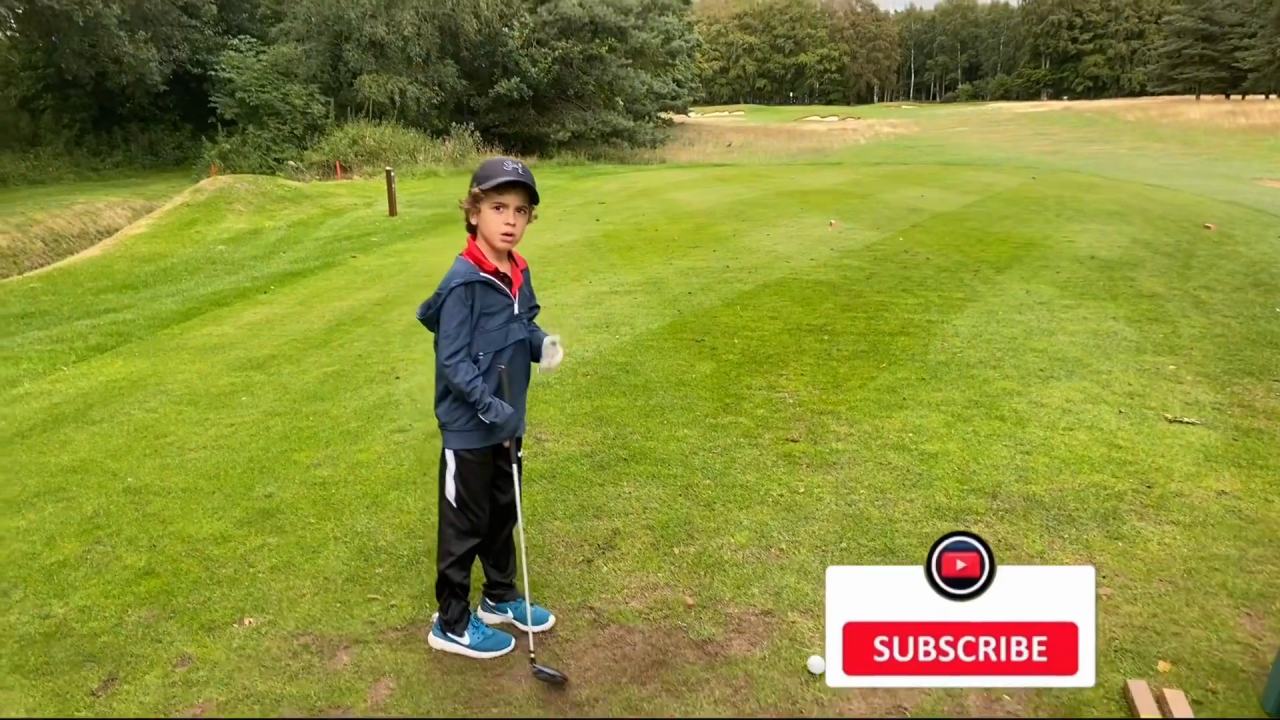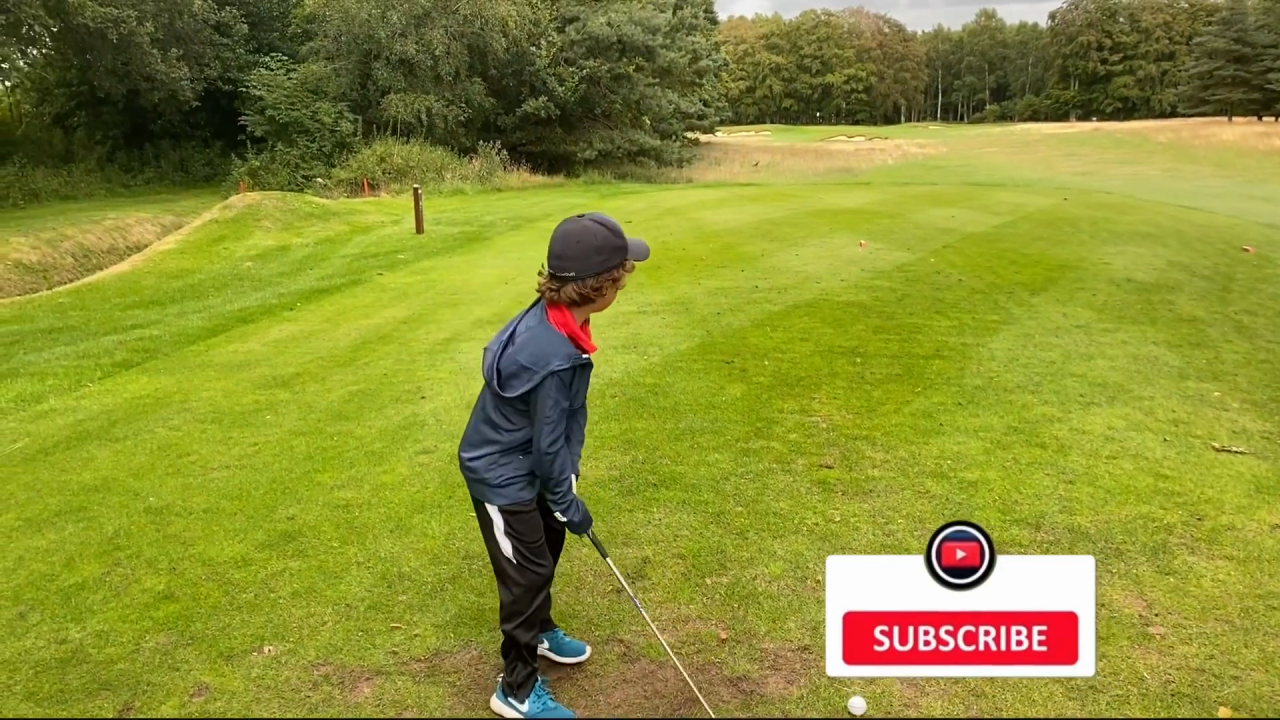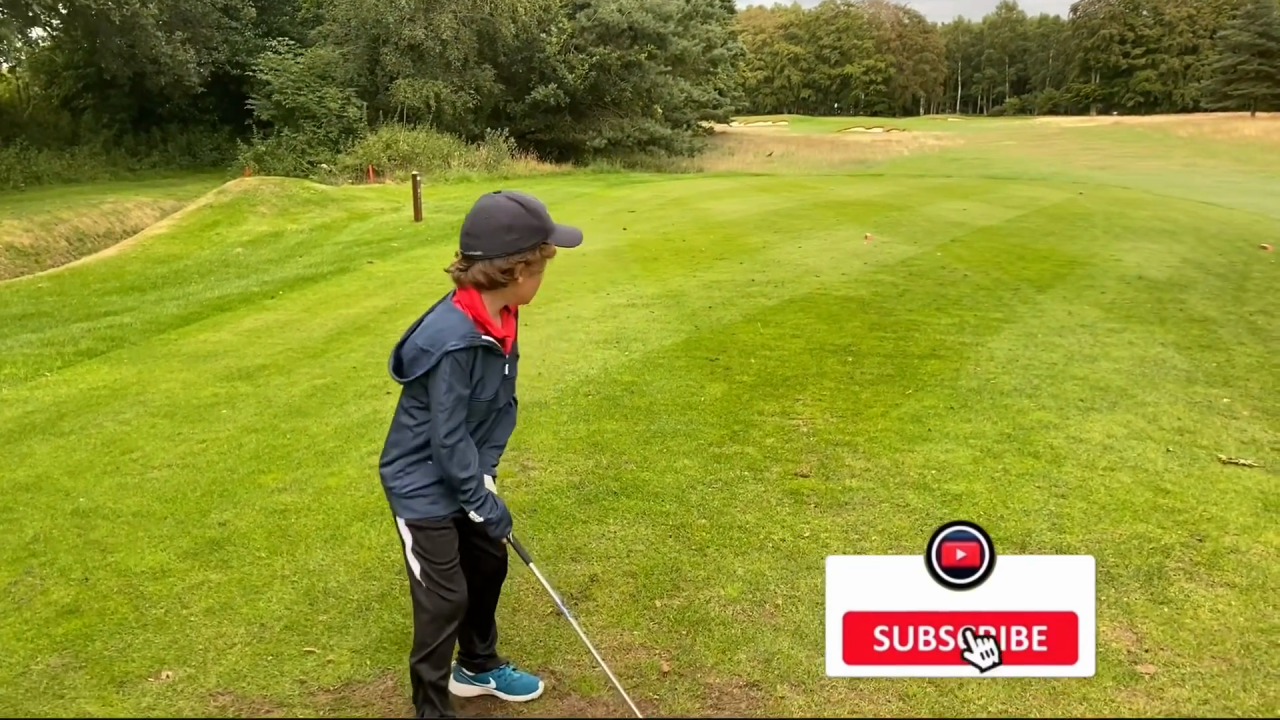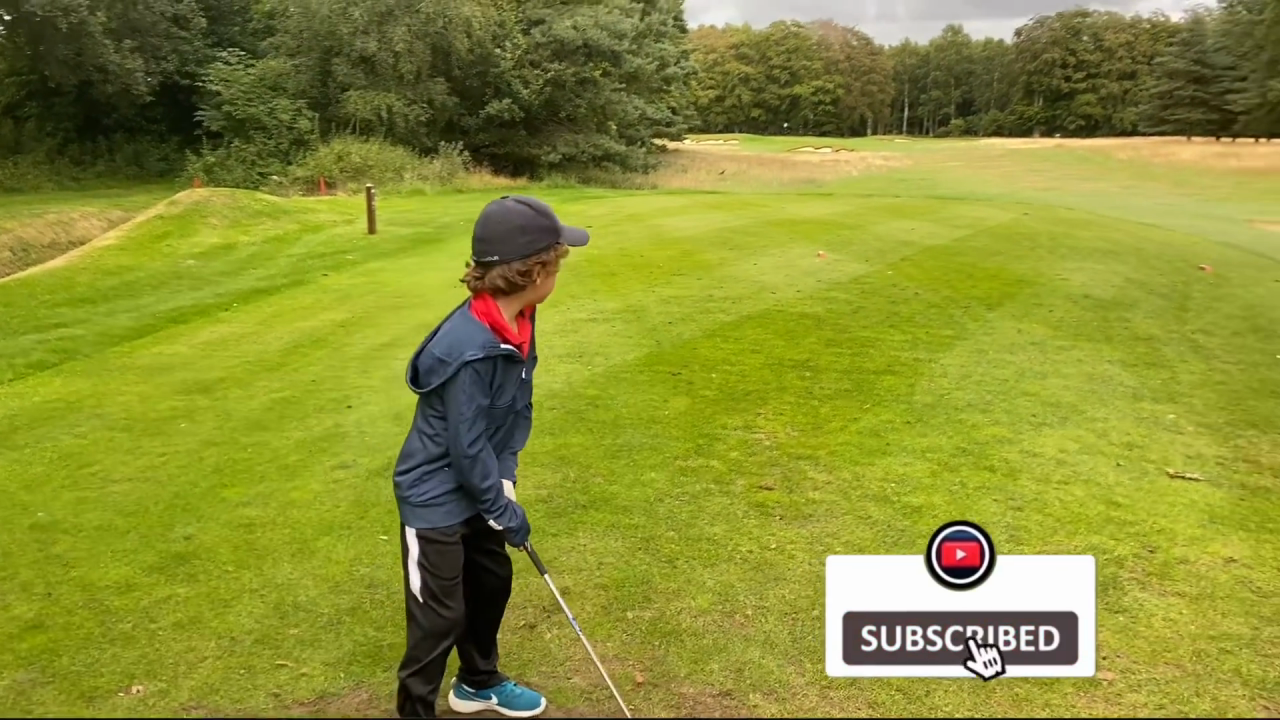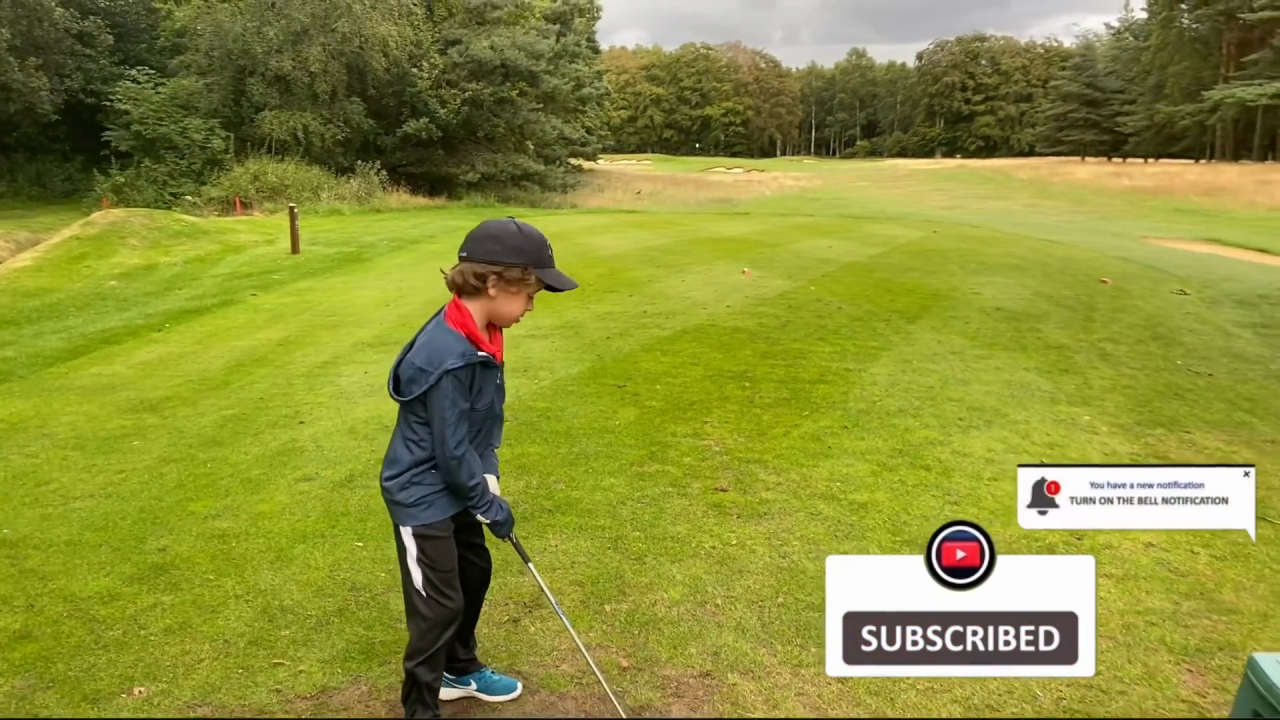
dt=1s
person 1, frame 1
left shoulder: (518, 272)
right shoulder: (463, 283)
right elbow: (453, 363)
left wrist: (543, 346)
right wrist: (492, 409)
left hip: (505, 419)
right hip: (469, 426)
left knee: (503, 510)
right knee: (466, 522)
left ankle: (500, 598)
right ankle: (451, 623)
person 1, frame 2
left shoulder: (557, 318)
right shoulder: (551, 358)
left elbow: (571, 413)
right elbow: (547, 443)
left wrist: (571, 472)
right wrist: (567, 501)
left hip: (518, 463)
right hip: (501, 472)
left knee: (548, 543)
right knee: (529, 571)
left ankle: (537, 631)
person 1, frame 3
left shoulder: (498, 320)
right shoulder: (451, 341)
left elbow: (501, 406)
right elbow: (447, 438)
left wrist: (486, 476)
right wrist: (483, 501)
left hip: (462, 477)
right hip: (423, 486)
left knee: (487, 566)
right knee: (445, 597)
left ankle: (478, 667)
person 1, frame 4
left shoulder: (518, 322)
right shoulder: (467, 350)
left elbow: (517, 409)
right elbow: (466, 447)
left wrist: (506, 479)
right wrist: (502, 509)
left hip: (475, 486)
right hip: (436, 496)
left knee: (493, 581)
right knee: (439, 615)
person 1, frame 5
left shoulder: (481, 332)
right shoulder: (446, 357)
left elbow: (487, 419)
right elbow: (452, 450)
left wrist: (490, 480)
right wrist: (489, 505)
left hip: (454, 487)
right hip: (422, 494)
left knee: (474, 573)
right knee: (439, 606)
left ankle: (460, 669)
